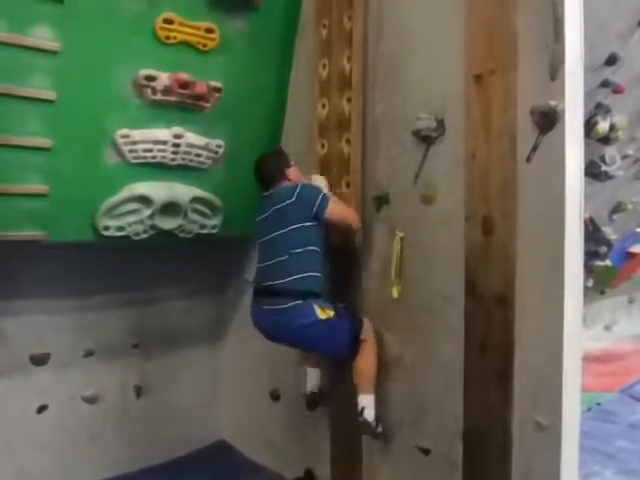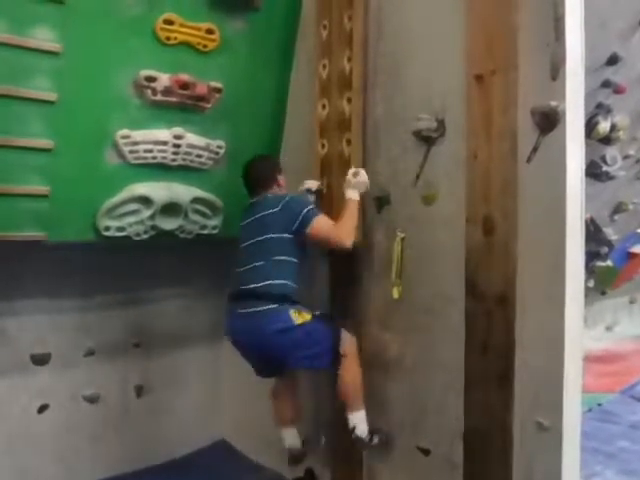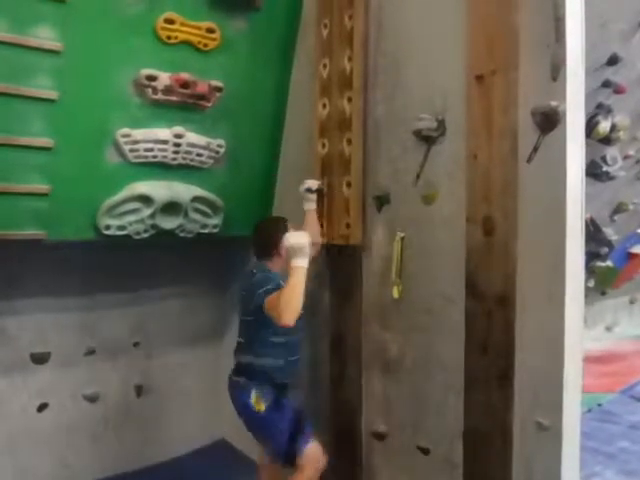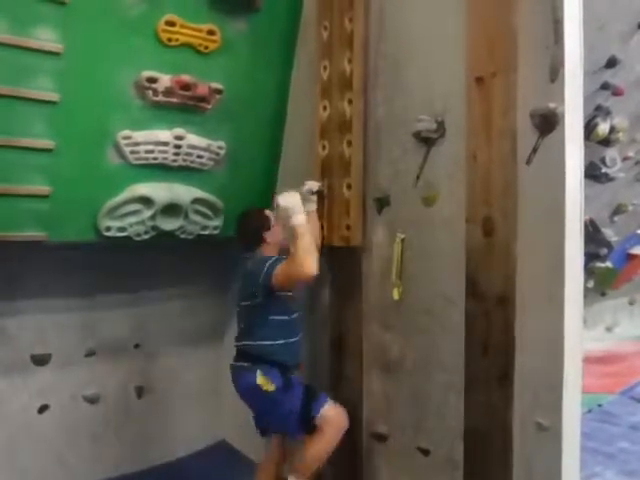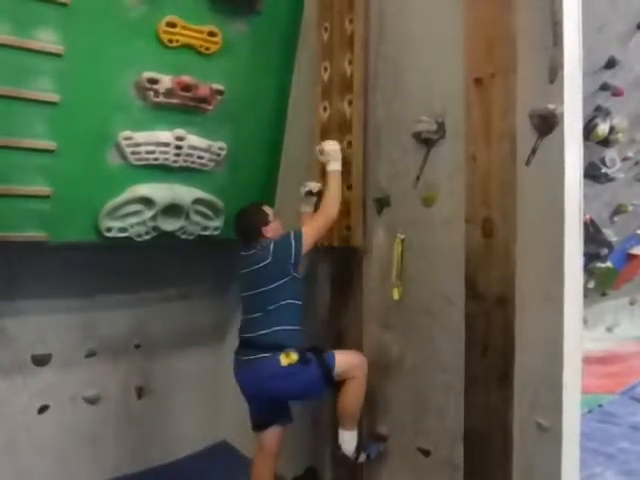
dt=0.3s
person 1, frame 1
left shoulder: (264, 209)
right shoulder: (302, 194)
right elbow: (352, 221)
right wrist: (321, 192)
left hip: (263, 314)
right hip: (297, 311)
left knee: (316, 327)
right knee: (365, 334)
left ankle: (313, 387)
right ankle: (367, 413)
person 1, frame 2
left shoulder: (250, 217)
right shoulder: (290, 204)
right elbow: (343, 238)
left wrist: (306, 200)
right wrist: (352, 193)
left hip: (239, 320)
right hip: (273, 316)
left knee: (284, 377)
right knee: (346, 346)
left ankle: (293, 445)
right ankle: (360, 430)
person 1, frame 3
left shoulder: (268, 272)
right shoulder: (266, 281)
left elbow: (312, 244)
right elbow: (286, 317)
left wrist: (310, 204)
right wrist: (299, 262)
left hip: (268, 387)
right hip: (259, 390)
left knee: (281, 454)
person 1, frame 4
left shoulder: (266, 263)
right shoulder: (264, 267)
left elbow: (311, 245)
right elbow: (307, 270)
left wrist: (310, 206)
right wrist: (297, 218)
left hip: (265, 374)
right hip: (262, 376)
left knee: (278, 446)
right knee: (335, 420)
person 1, frame 5
left shoulder: (251, 258)
right shoulder: (275, 252)
left elbow: (301, 240)
right elbow: (328, 215)
left wrist: (307, 205)
right wrist: (334, 165)
left hip: (249, 368)
right hip: (273, 366)
left knee: (268, 445)
right knee: (355, 364)
right ankle: (349, 444)
